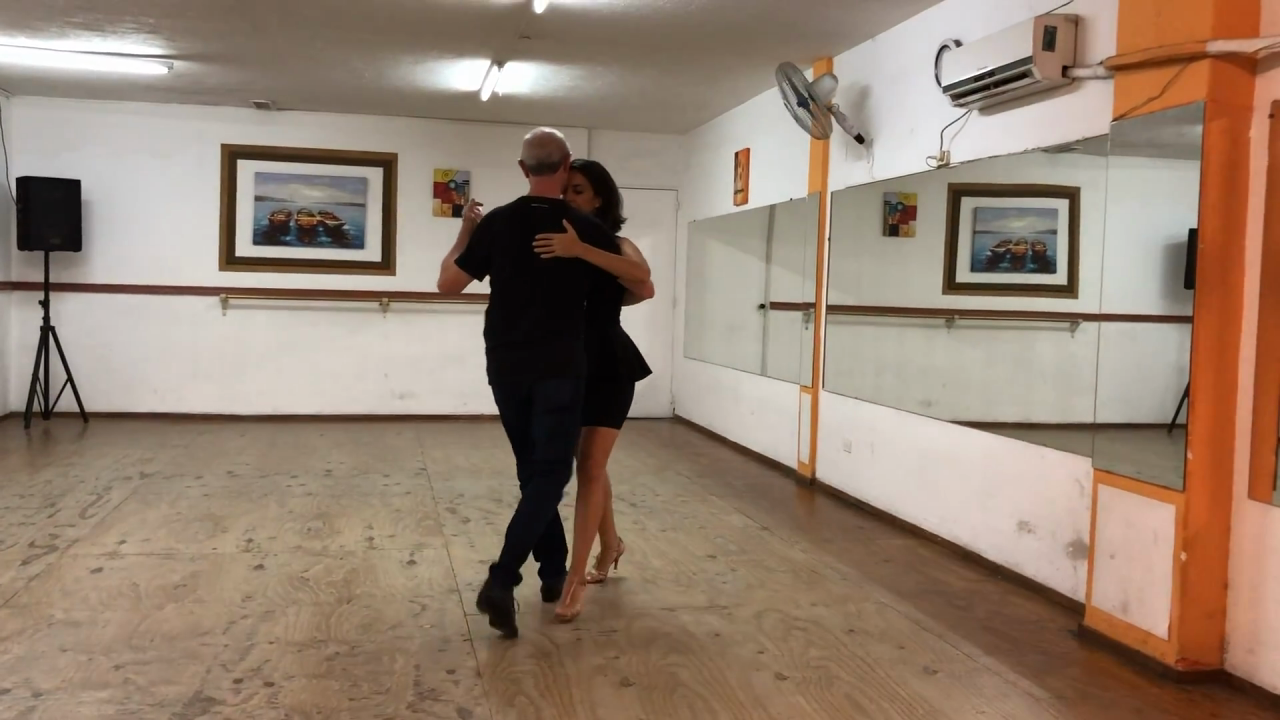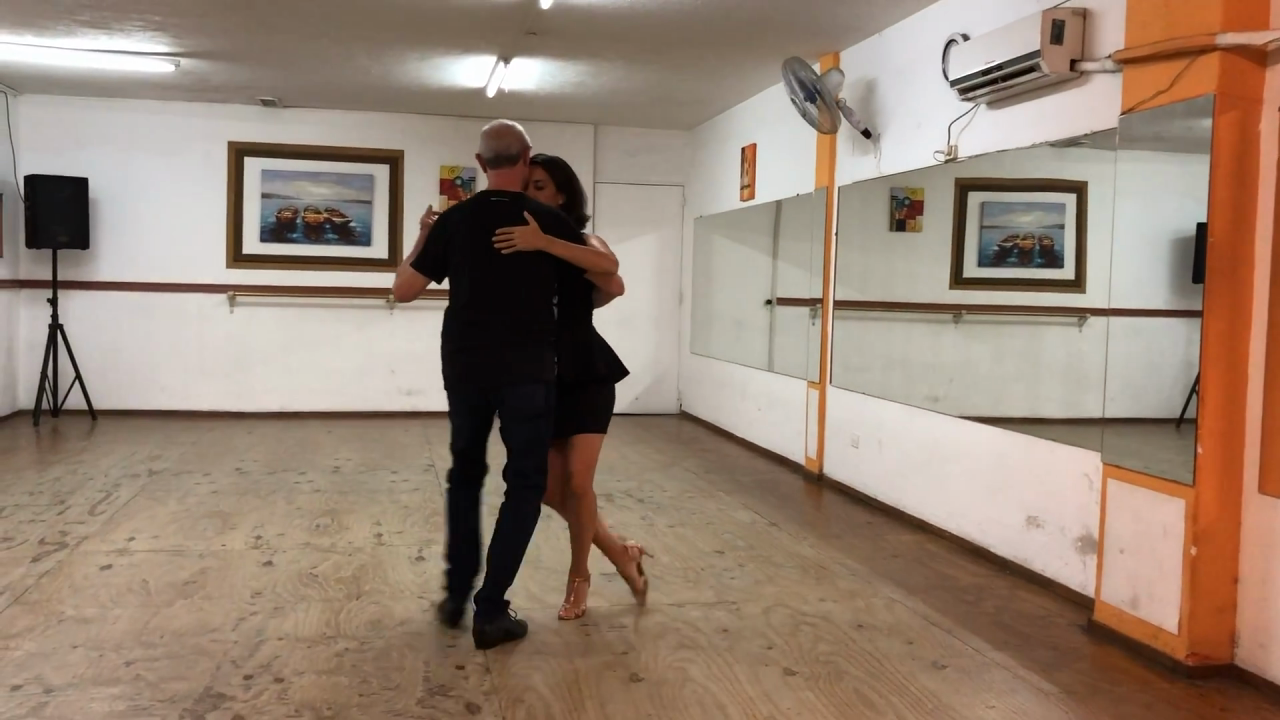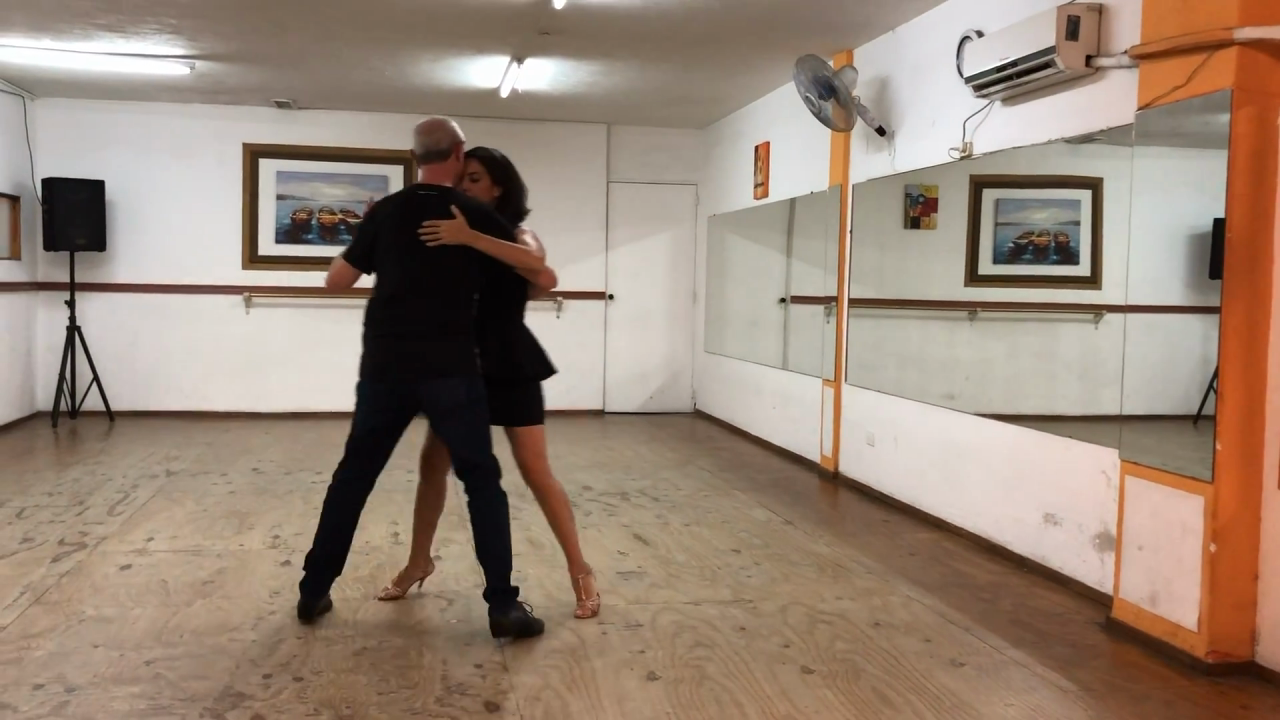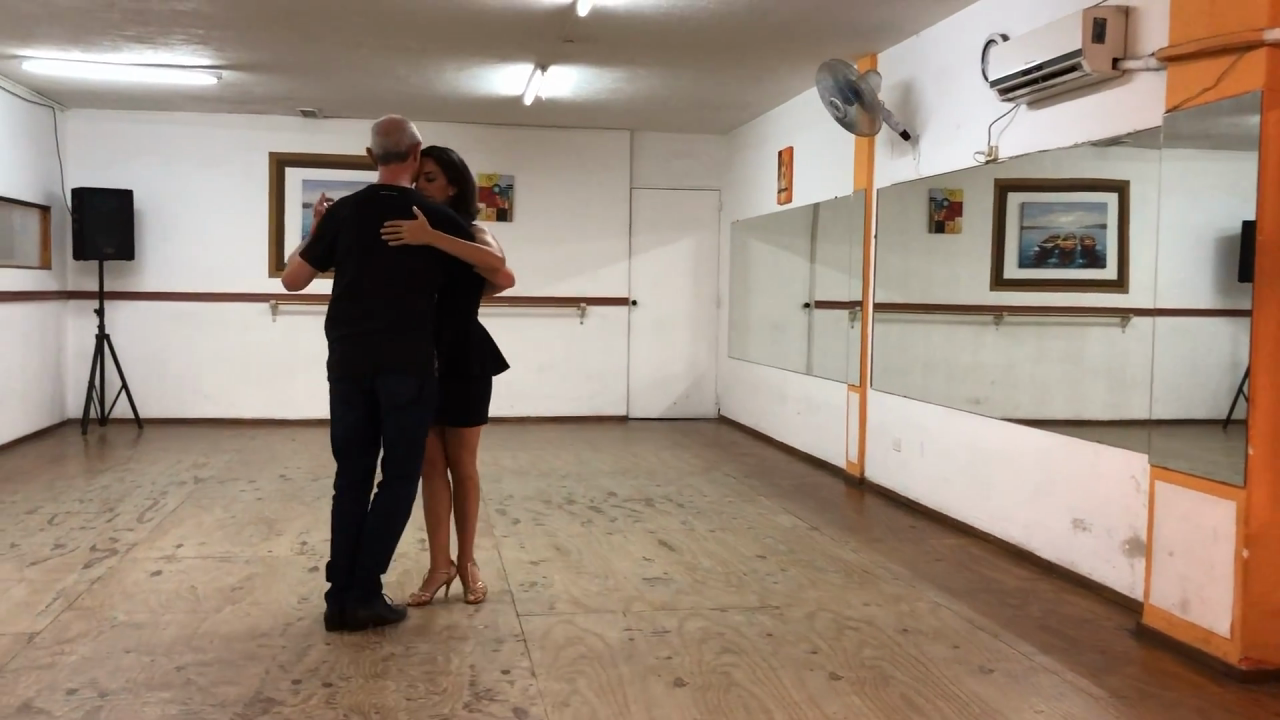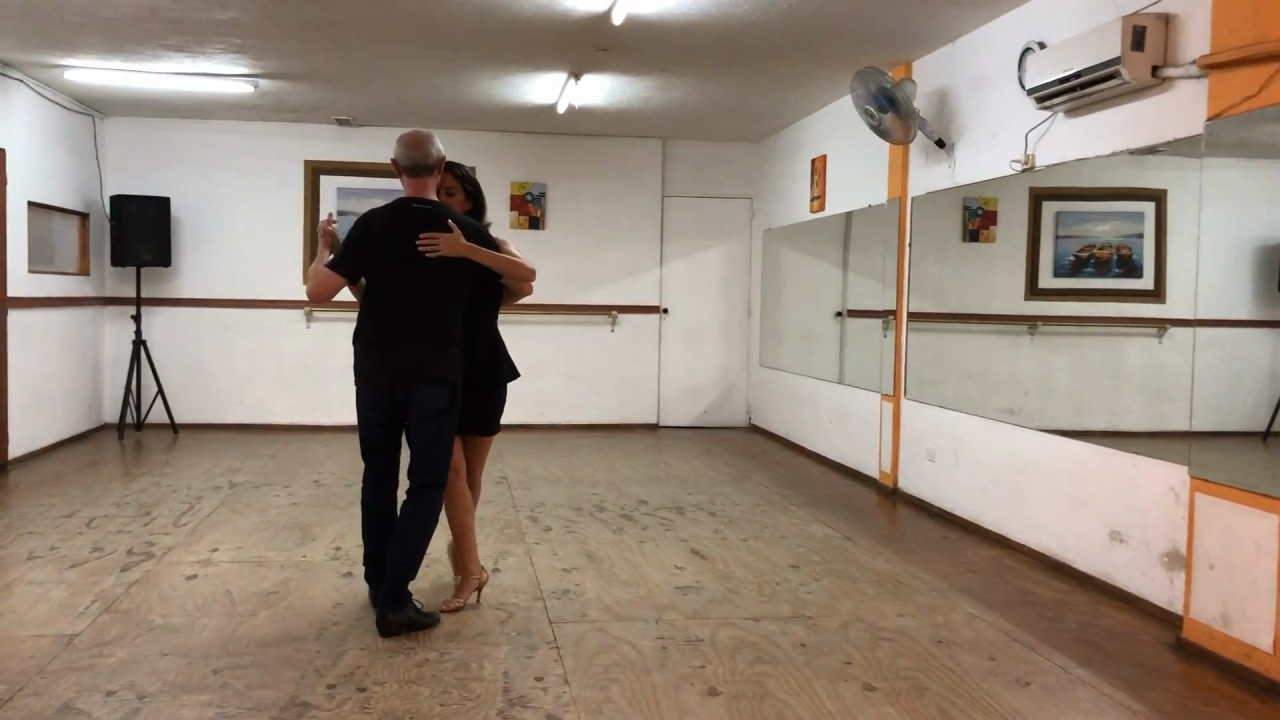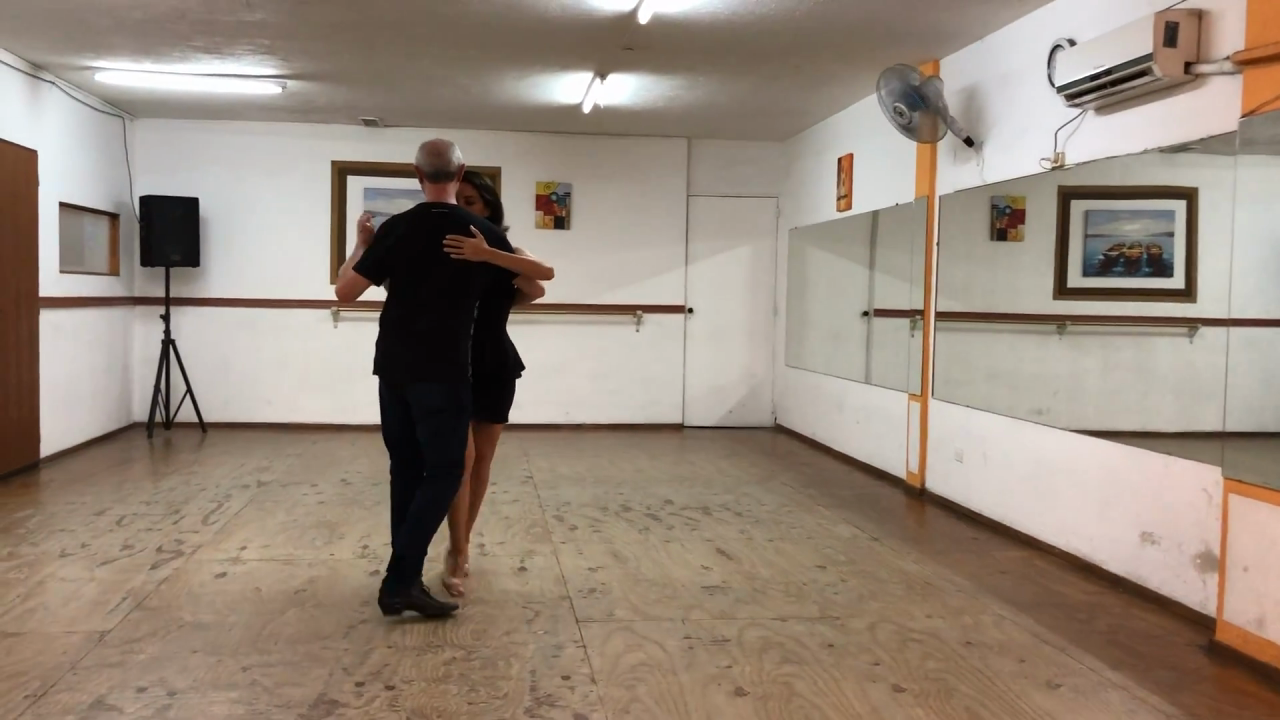
dt=0.5s
person 1, frame 1
left shoulder: (498, 223)
right shoulder: (585, 229)
left elbow: (448, 283)
right elbow: (639, 280)
left wrist: (466, 233)
left hip: (505, 368)
right hip: (558, 369)
left knee: (532, 470)
right knee: (549, 474)
left ankle: (553, 571)
right ankle: (501, 577)
person 1, frame 2
left shoulder: (455, 221)
right shoulder: (550, 223)
left elbow: (403, 290)
right elbow: (608, 275)
left wrist: (421, 240)
left hip: (465, 372)
right hip: (527, 375)
left knee: (465, 477)
right knee: (525, 485)
left ankle: (457, 593)
right ankle: (490, 610)
person 1, frame 3
left shoulder: (384, 213)
right shoulder: (478, 217)
left elbow: (336, 280)
right wrist: (519, 241)
left hip: (384, 369)
right hip: (448, 371)
left knee: (354, 475)
right knee: (482, 480)
left ankle: (314, 591)
right ankle: (503, 603)
person 1, frame 4
left shoulder: (343, 212)
right shoulder: (438, 219)
left elbow: (292, 280)
left wrist: (317, 232)
right wrist: (476, 234)
left hip: (348, 365)
right hip: (407, 367)
left knee: (351, 476)
right knee: (399, 477)
left ankle: (339, 595)
right ankle: (363, 595)
person 1, frame 5
left shoulder: (373, 224)
right shoulder: (467, 232)
left elbow: (317, 292)
left wrist: (325, 248)
left hip: (376, 373)
right hip: (435, 376)
left knee: (378, 475)
right knee: (426, 484)
left ankle: (380, 584)
right ankle: (394, 601)
person 1, frame 6
left shoulder: (395, 229)
right shoulder: (484, 235)
left elbow: (345, 291)
left wrist: (361, 245)
left hip: (393, 368)
right hip: (442, 372)
left knee: (404, 468)
right knee: (440, 474)
left ankle: (403, 575)
right ankle: (399, 581)
person 2, frame 1
left shoulder: (615, 245)
right shoulder: (550, 245)
left elbow: (642, 282)
left wrist: (579, 250)
left hip: (609, 368)
left knee: (590, 466)
right knee: (588, 467)
left ankle: (574, 578)
right ankle: (611, 544)
person 2, frame 2
left shoulder: (582, 243)
right shoulder: (514, 246)
left elbow: (609, 270)
left wrist: (544, 243)
left hip: (587, 374)
left knee: (577, 481)
right knee: (546, 486)
left ankle: (580, 577)
right ankle: (619, 549)
person 2, frame 3
left shoulder: (516, 237)
right shoulder: (453, 240)
left elbow: (536, 266)
left wrist: (470, 237)
left hip: (512, 366)
left knee: (536, 474)
right knee: (433, 463)
left ankle: (580, 571)
right ankle: (419, 561)
person 2, frame 4
left shoulder: (471, 235)
right shoulder: (407, 237)
left elbow: (498, 269)
left wrist: (431, 238)
left hip: (464, 361)
left knee: (461, 465)
right knee: (431, 463)
left ankle: (467, 561)
right ankle: (440, 565)
person 2, frame 5
left shoulder: (489, 248)
right shoulder: (417, 249)
left elbow: (525, 277)
left wrist: (464, 250)
left hip: (483, 370)
left knee: (471, 473)
right knee: (451, 471)
left ankle: (461, 550)
right ankle: (469, 568)
person 2, frame 6
left shoulder: (505, 255)
right shoulder: (439, 252)
left elbow: (544, 274)
left wrist: (487, 254)
left hip: (494, 368)
left knee: (480, 462)
left ankle: (462, 542)
right ankle: (455, 553)
